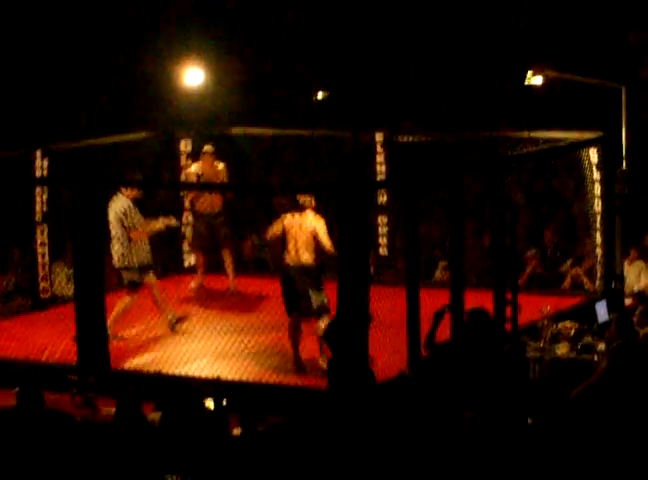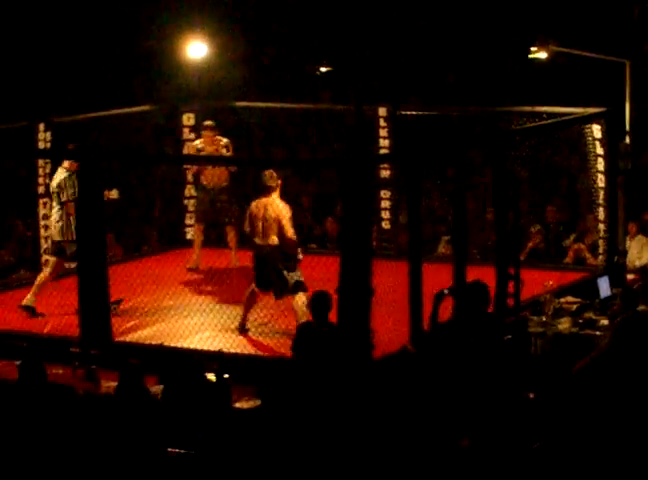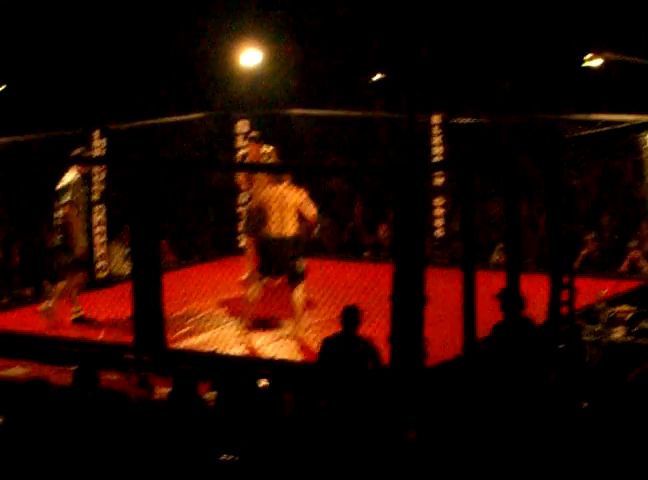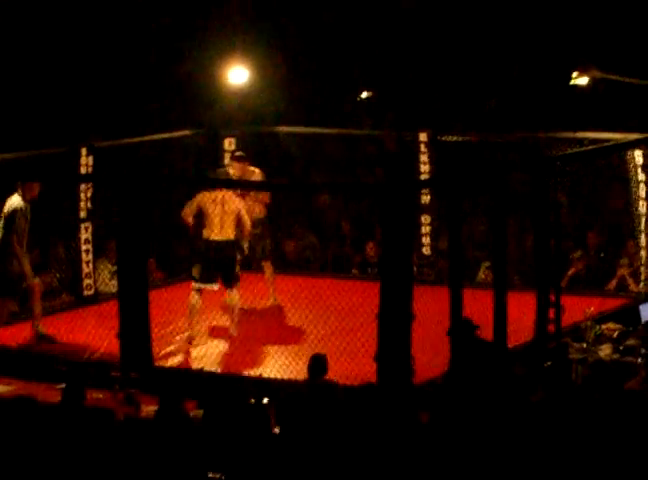
dt=0.4s
person 1, frame 1
left shoulder: (287, 219)
right shoulder: (316, 221)
left elbow: (270, 235)
right elbow: (328, 248)
right wrist: (334, 253)
left hip: (288, 271)
right hip: (307, 271)
left knee: (295, 317)
right knee: (323, 315)
left ankle: (297, 358)
right ankle: (324, 356)
person 1, frame 2
left shoulder: (255, 205)
right shoulder: (281, 207)
left elbow: (248, 229)
right elbow: (289, 236)
right wrist: (296, 251)
left hip: (260, 250)
right hip: (277, 252)
left knee: (257, 287)
right knee: (299, 291)
left ankle: (242, 323)
person 1, frame 3
left shoulder: (263, 192)
right shoulder: (297, 194)
left elbow: (253, 213)
right elbow: (312, 216)
right wrist: (310, 226)
left hip: (268, 241)
right hip: (288, 242)
left knee: (259, 280)
right knee: (298, 285)
left ankle: (246, 317)
right ankle: (297, 329)
person 1, frame 4
left shoulder: (204, 197)
right shoulder: (237, 201)
left elbow: (186, 214)
right elbow: (247, 225)
left wrist: (193, 224)
right wrist: (243, 240)
left hip: (208, 246)
right hip: (228, 249)
left knee: (197, 289)
right knee: (233, 287)
left ankle: (191, 331)
right ankle: (233, 327)
person 2, frame 1
left shoulder: (118, 201)
right shoulder: (126, 206)
left elbow: (140, 224)
right elbow: (136, 235)
left wrist: (162, 221)
right wrist: (156, 225)
left hip: (134, 256)
right hip: (129, 257)
left knee: (152, 284)
right knee: (133, 295)
left ankle: (171, 317)
right ankle: (108, 328)
person 2, frame 2
left shoulder: (65, 175)
right shoulder: (66, 178)
left elbow: (73, 199)
right elbow: (71, 209)
left hip: (61, 229)
right hip: (69, 230)
left knee: (53, 267)
left ankle: (29, 301)
person 2, frame 3
left shoulder: (70, 180)
right shoulder: (74, 181)
right elbow: (68, 211)
right wrist: (76, 239)
left hip: (71, 238)
right hip: (71, 239)
left knee: (76, 275)
right knee: (76, 276)
left ankle: (77, 312)
right ankle: (49, 306)
person 2, frame 4
left shoulder: (15, 201)
right shoulder: (19, 207)
right elbow: (13, 240)
right wrist: (25, 264)
left hip: (15, 260)
left knee: (35, 287)
left ankle: (38, 330)
person 3, frame 1
left shoulder: (221, 169)
right shoulder: (192, 171)
right elbow: (191, 196)
left wrist: (220, 181)
right wrist: (198, 183)
left hip: (218, 213)
right hip: (200, 214)
left knee: (225, 247)
right knee: (198, 248)
left ankle: (231, 281)
right ankle: (199, 278)
person 3, frame 2
left shoulder: (225, 143)
right shoulder: (197, 146)
left elbow: (233, 168)
right elbow: (193, 171)
left wrist: (226, 154)
right wrist: (198, 156)
left hip: (223, 188)
right hip: (205, 189)
left knee: (230, 225)
right knee: (199, 224)
left ankle: (234, 258)
right ankle: (195, 260)
person 3, frame 3
left shoulder: (270, 151)
right shoulder: (243, 156)
right elbow: (241, 182)
left wrist: (270, 161)
right wrist: (241, 165)
right knee: (249, 236)
right ankle: (251, 270)
person 3, frame 4
left shoulder: (257, 174)
right shoulder: (231, 176)
left elbow: (266, 199)
left wrist: (251, 192)
left hip: (258, 221)
left knee: (265, 261)
left ankle: (273, 295)
